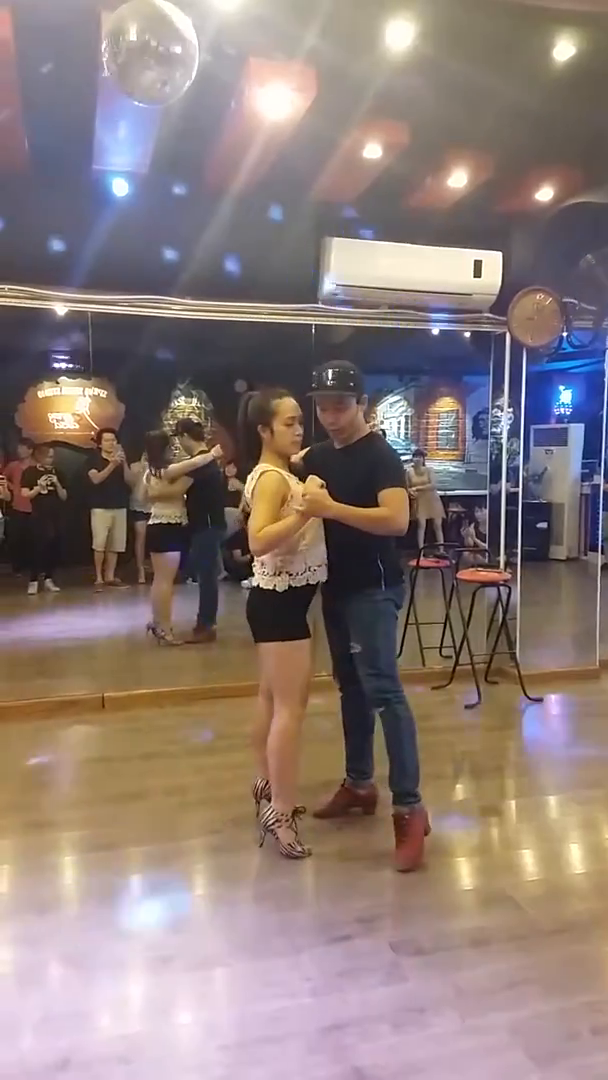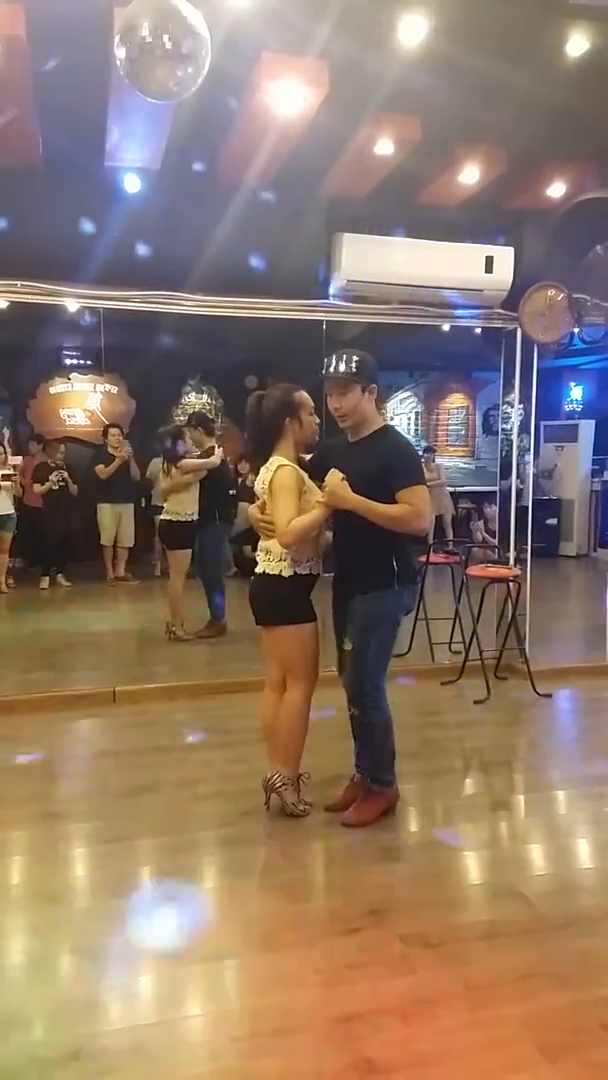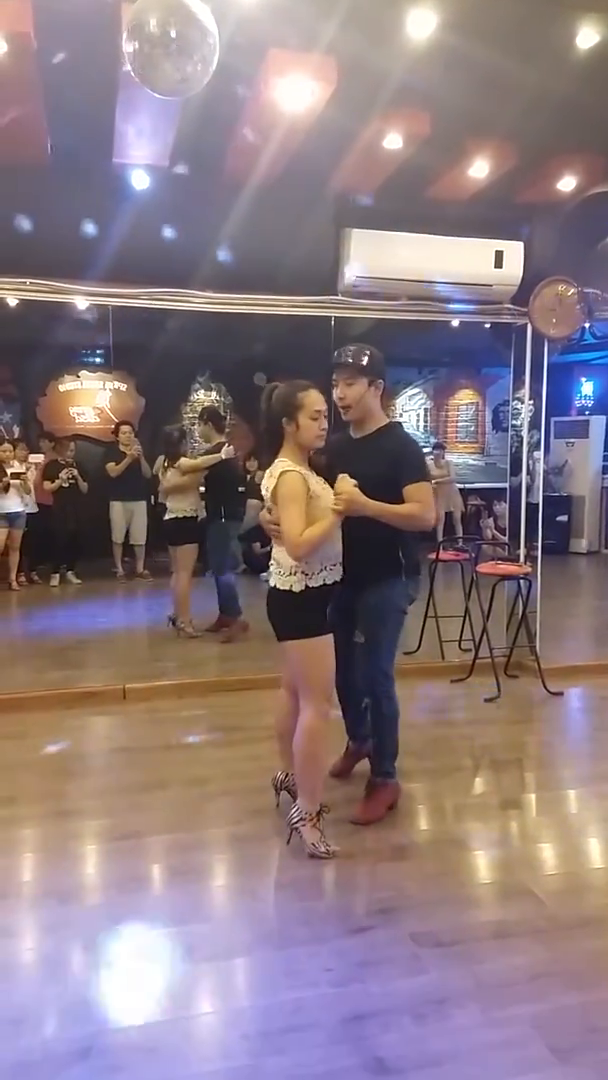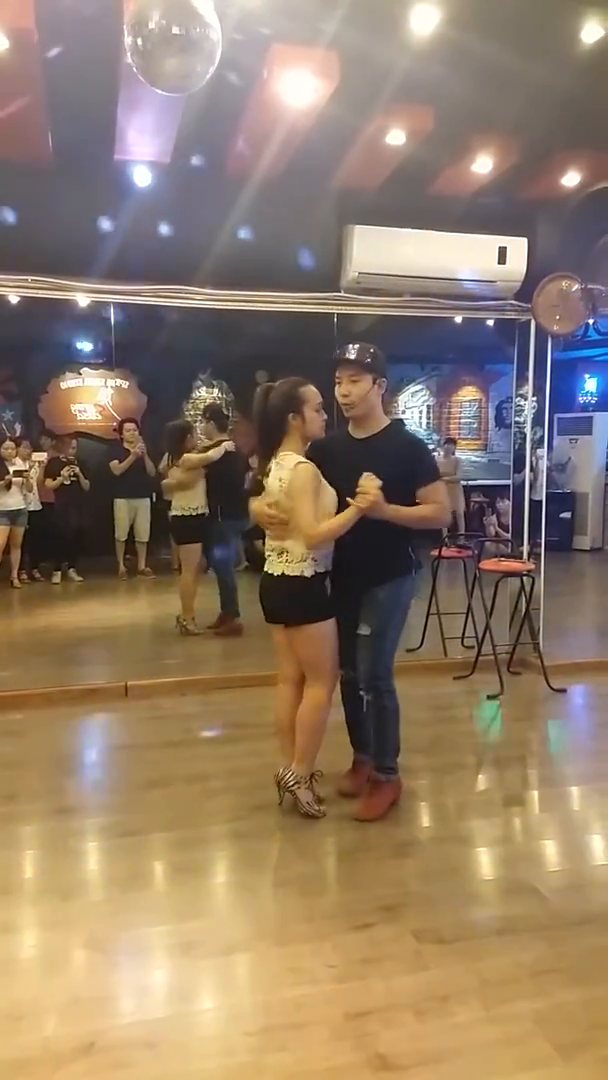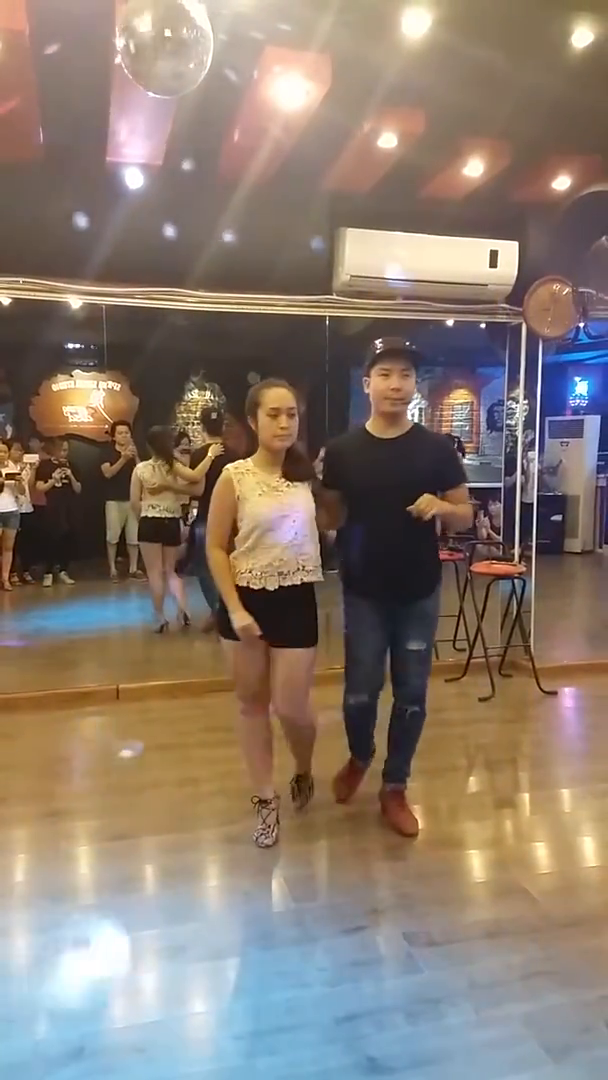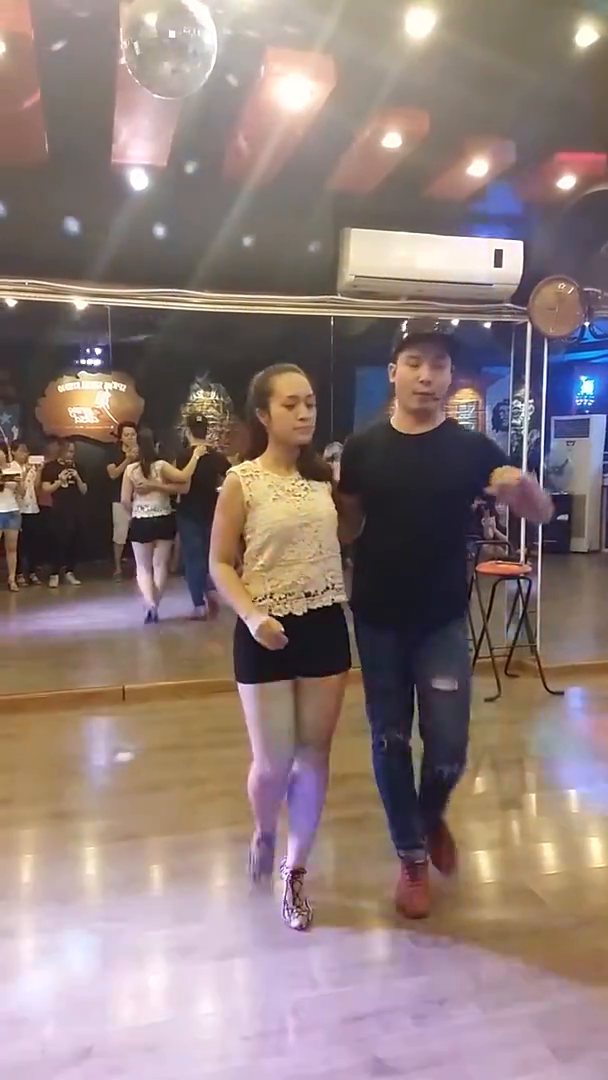
dt=0.7s
person 1, frame 1
left shoulder: (380, 455)
right shoulder: (316, 457)
left elbow: (397, 520)
left wrist: (331, 507)
left hip: (373, 588)
right hip: (335, 586)
left knee: (383, 690)
right knee: (350, 686)
left ankle: (409, 809)
right ankle: (359, 783)
person 1, frame 2
left shoulder: (396, 451)
right shoulder: (333, 451)
left elbow: (419, 520)
left wrist: (352, 500)
right wrist: (258, 509)
left hip: (384, 586)
right hip: (348, 581)
left knee: (364, 685)
right knee: (354, 682)
left ankle: (382, 787)
right ankle: (363, 774)
person 1, frame 3
left shoulder: (399, 446)
right shoulder: (335, 448)
left elbow: (426, 516)
left wrist: (365, 506)
right wrist: (275, 517)
left hip: (387, 578)
right hip: (345, 575)
left knee: (373, 675)
right knee: (340, 666)
left ankle: (385, 781)
right ankle: (359, 739)
person 1, frame 4
left shoulder: (408, 447)
right shoulder: (328, 448)
left elbow: (440, 513)
left wrist: (385, 509)
right wrist: (264, 507)
left hip: (389, 578)
right hip: (344, 575)
left knee: (375, 674)
right knee: (350, 671)
left ankle: (387, 774)
right ankle: (363, 757)
person 1, frame 5
left shoulder: (436, 449)
right shoulder: (342, 451)
left elbow: (465, 516)
right elbow: (333, 515)
left wrist: (440, 508)
left hip: (419, 592)
right hip: (363, 591)
left knee: (412, 695)
right knee: (360, 692)
left ankle: (395, 788)
right ankle: (359, 758)
person 1, frame 6
left shoulder: (472, 448)
right shoulder: (362, 449)
left elbow: (539, 511)
left wrist: (523, 488)
left hip: (444, 619)
right hip: (378, 618)
left knee: (448, 745)
right knee: (390, 741)
left ankle: (432, 815)
right ankle: (410, 856)
person 2, frame 1
left shoulder: (283, 472)
right shoulder: (269, 478)
right elbow: (258, 541)
right wrist: (304, 511)
left hip: (279, 596)
right hip: (279, 599)
left knee: (271, 697)
right knee: (290, 705)
left ankle: (266, 785)
right ankle: (280, 812)
person 2, frame 2
left shoulder: (278, 467)
right shoulder: (285, 472)
right elbow: (288, 534)
right wrist: (328, 504)
left hip: (272, 584)
right hip: (284, 586)
left knee: (277, 682)
right knee: (300, 683)
left ankle: (277, 772)
right ankle: (286, 777)
person 2, frame 3
left shoulder: (302, 469)
right shoulder: (289, 476)
right elbow: (298, 546)
right wrist: (339, 511)
left hip: (301, 594)
right hip: (299, 597)
left knee: (295, 690)
right knee: (317, 702)
left ankle: (288, 773)
right ankle: (306, 812)
person 2, frame 4
left shoulder: (279, 464)
right shoulder: (300, 469)
right elbow: (312, 536)
right wrist: (359, 509)
left hip: (280, 581)
right hip: (299, 585)
left knee: (293, 680)
right knee: (321, 680)
left ankle: (290, 770)
right ankle: (299, 775)
person 2, frame 5
left shoulder: (306, 475)
right shoulder: (234, 477)
left elbow: (325, 526)
right elbow: (216, 548)
right wrist: (235, 608)
left hip: (296, 600)
right hip: (244, 600)
left knee: (291, 707)
right knee: (252, 704)
left ankle: (303, 773)
right ankle: (265, 799)
person 2, frame 6
left shoulder: (324, 476)
right shoulder: (242, 481)
left elbow: (348, 535)
right elbow: (221, 563)
right wrist: (251, 616)
left hip: (325, 626)
right hip: (265, 631)
left knee: (314, 755)
right knee: (273, 759)
left ankle: (296, 870)
right ankle: (264, 832)
